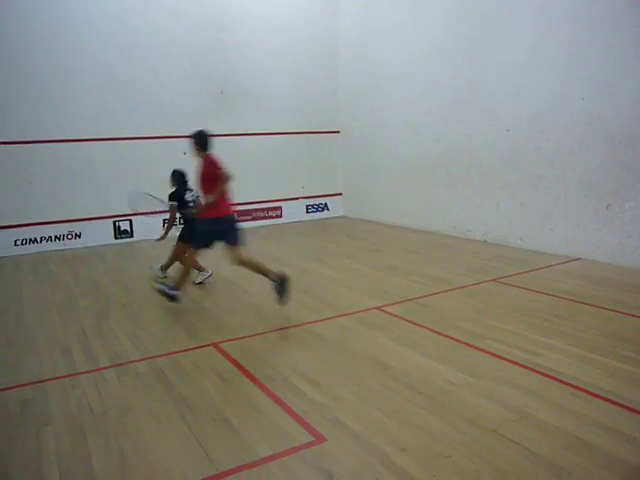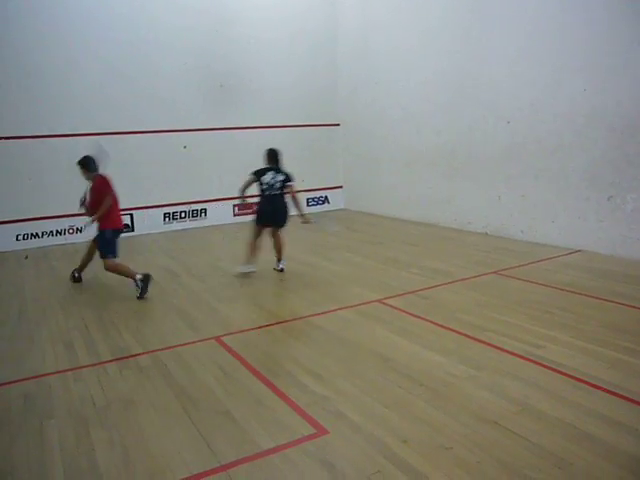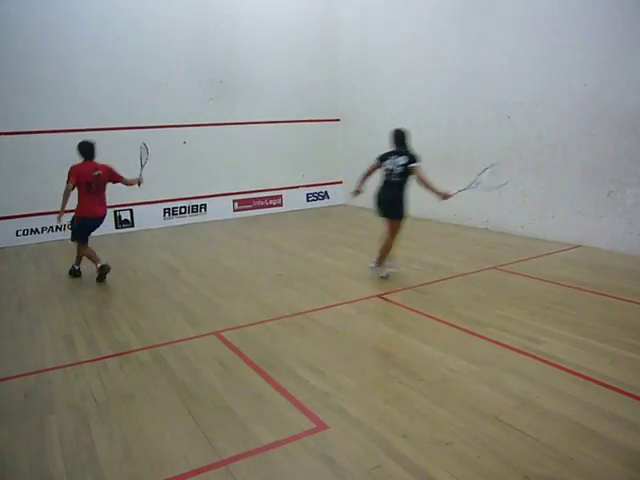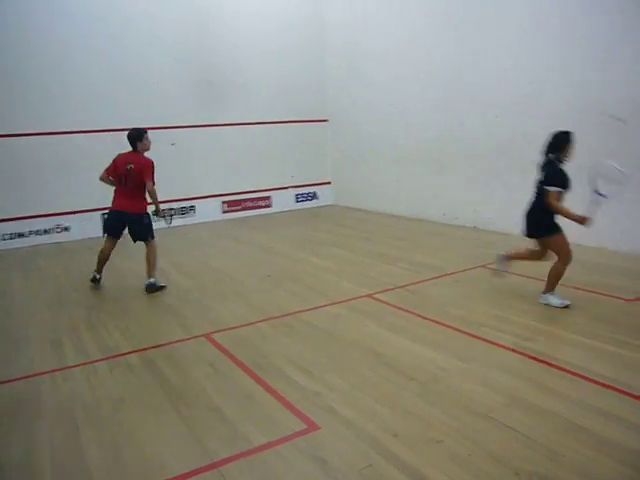
dt=0.5s
person 1, frame 1
left shoulder: (208, 160)
right shoulder: (210, 160)
left elbow: (227, 176)
left wrist: (213, 197)
right wrist: (203, 203)
left hip: (211, 215)
right hip: (226, 214)
left knee: (191, 252)
right knee: (238, 256)
left ankle: (175, 290)
right ankle: (277, 278)
person 1, frame 2
left shoulder: (100, 180)
right shoulder: (94, 187)
left elbow: (110, 199)
right elbow: (90, 212)
left wrist: (97, 216)
right wrist: (85, 205)
left hip: (110, 226)
right hip: (106, 226)
left knee: (109, 263)
right knee: (93, 247)
left ankle: (139, 278)
right ankle: (78, 273)
person 1, frame 3
left shoulder: (76, 169)
right shoulder: (105, 169)
left elbow: (69, 189)
right elbow: (125, 181)
left wrist: (62, 210)
right wrist: (137, 180)
left hip: (84, 213)
right hip: (101, 213)
left knee: (81, 244)
right knee: (82, 240)
left ankle: (100, 265)
right ankle: (76, 267)
person 1, frame 4
left shoulder: (119, 158)
right shoulder: (147, 163)
left elbow: (103, 177)
right elbow: (149, 187)
right wrist: (157, 206)
left hip: (117, 209)
right hip: (137, 211)
left knee: (109, 244)
right knee: (150, 243)
left ankle: (97, 275)
right ankle: (151, 281)
person 2, frame 1
left shoulder: (174, 195)
right shoulder: (191, 191)
left elbow: (173, 217)
left wrist: (165, 234)
left hip: (191, 225)
left knee: (179, 254)
right knee: (178, 250)
left ankle: (204, 271)
right ankle: (163, 269)
person 2, frame 2
left shoulder: (259, 172)
right shoulder: (285, 175)
left elbow: (243, 188)
right elbow: (293, 196)
left wrist: (242, 197)
right wrist: (302, 214)
left hip: (265, 208)
right hip: (280, 208)
left knee: (256, 236)
right knee: (275, 234)
left ankle: (249, 265)
right ankle: (279, 263)
person 2, frame 3
left shoulder: (386, 156)
right shoulder: (410, 157)
left elbow: (368, 172)
right elbow: (421, 178)
left wrist: (358, 187)
right wrist: (438, 193)
left hip: (382, 196)
right hip: (394, 199)
left knee: (392, 231)
right knee: (392, 235)
left ankle: (381, 263)
right ankle: (378, 266)
person 2, frame 4
left shoulder: (550, 164)
right shoulder: (556, 172)
right elbow: (553, 204)
right wrist: (576, 218)
left hip: (538, 215)
right hip: (541, 218)
left knee: (541, 254)
right knee: (565, 257)
left ankle: (506, 257)
right ankle: (547, 294)
